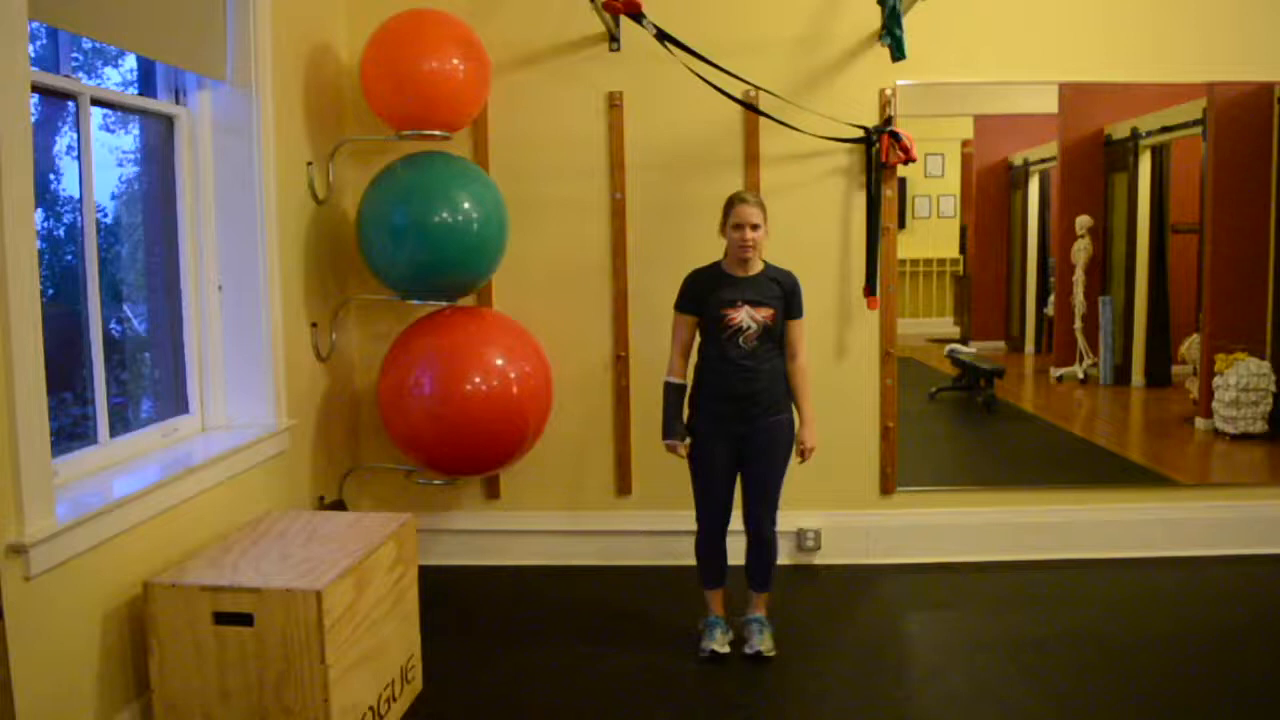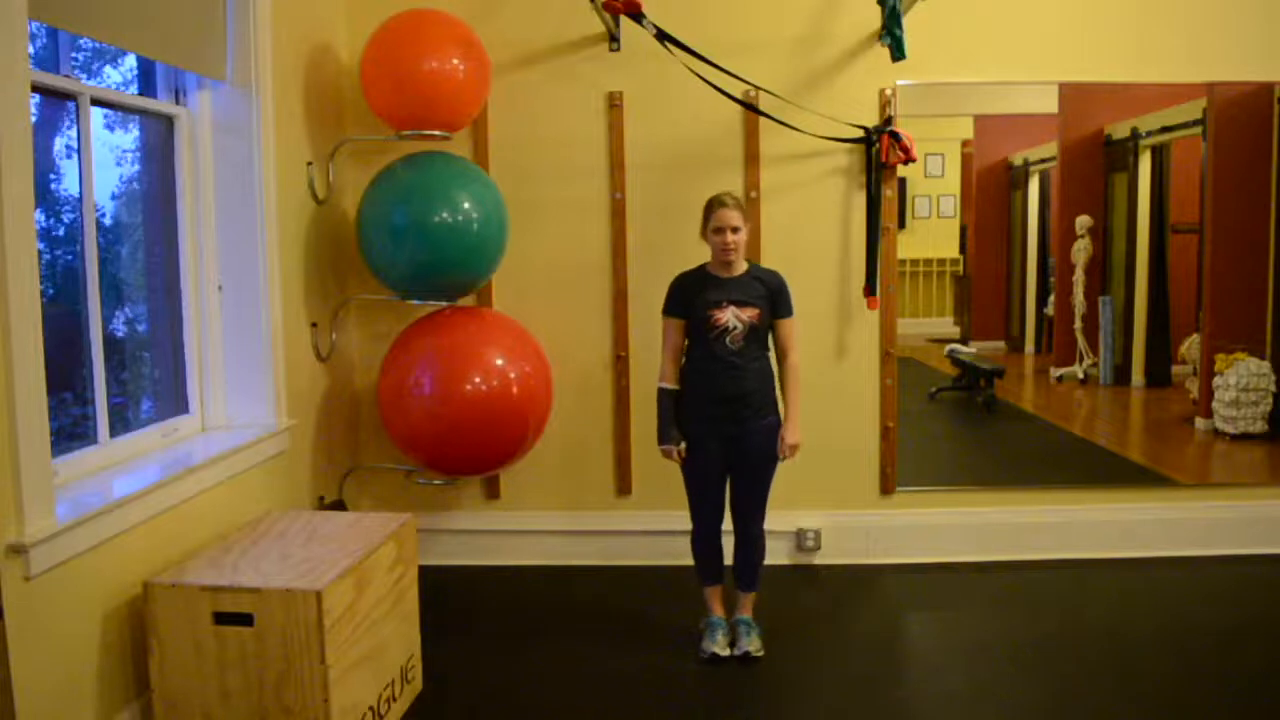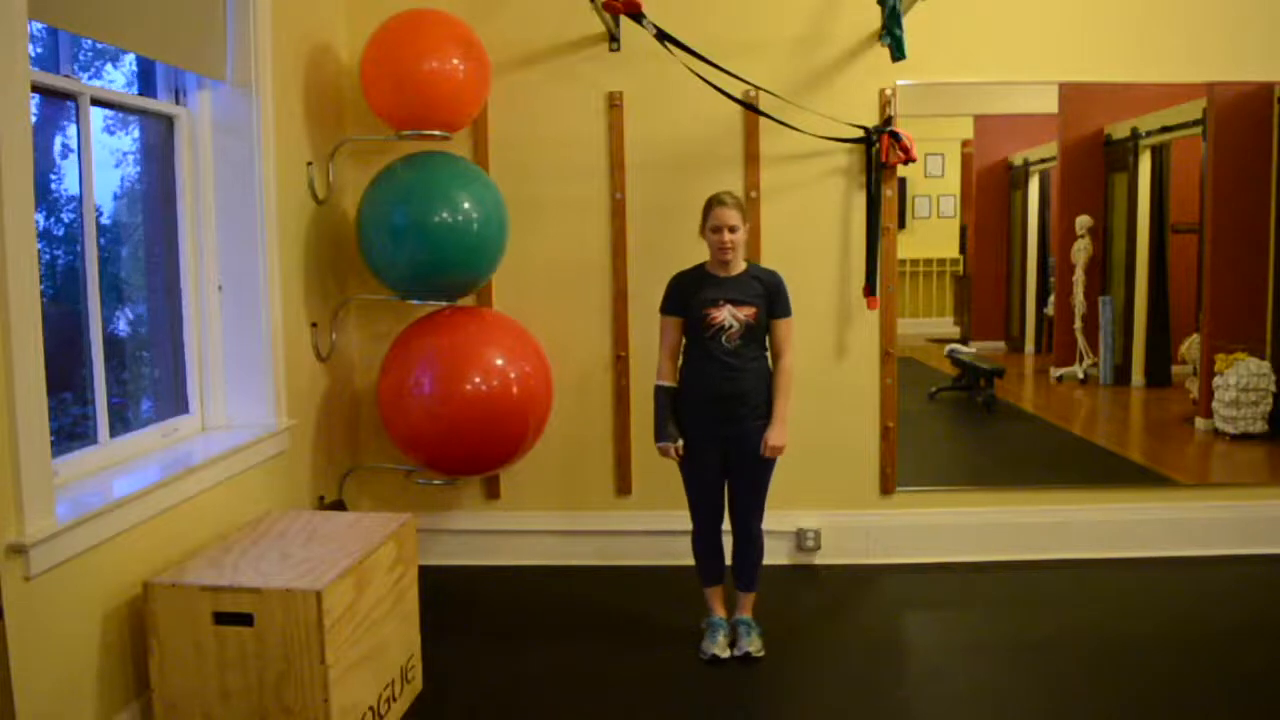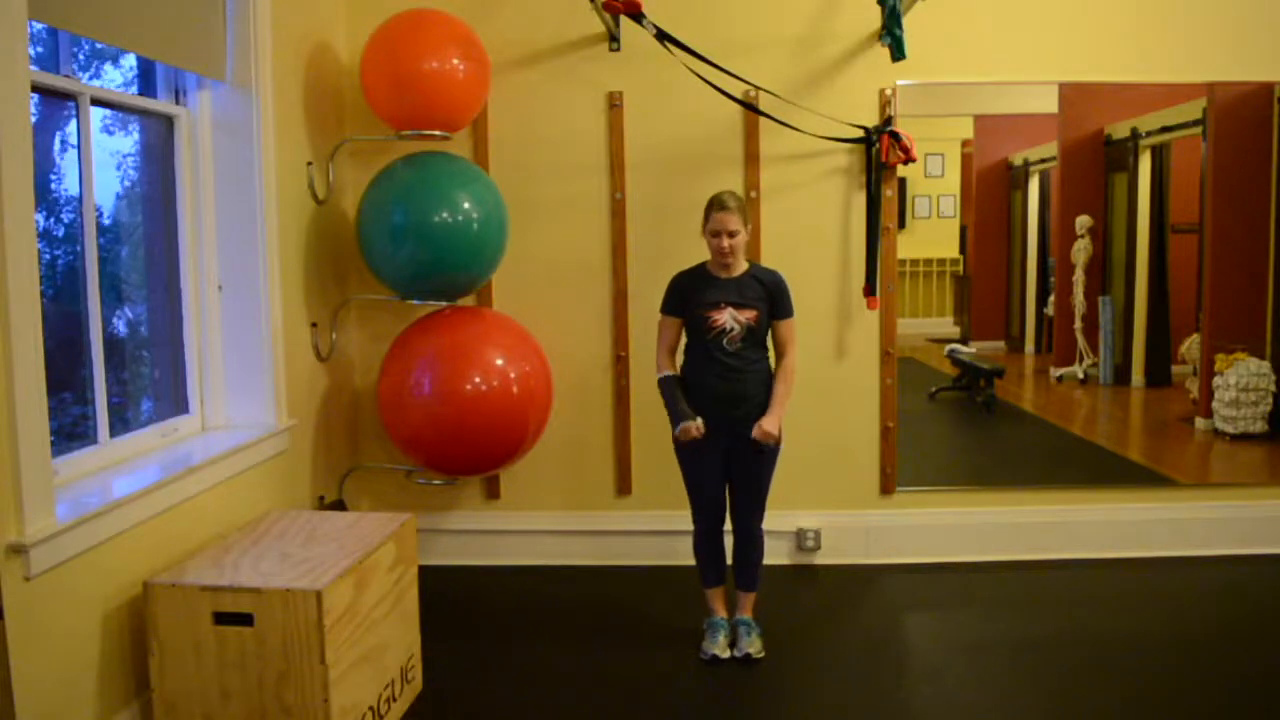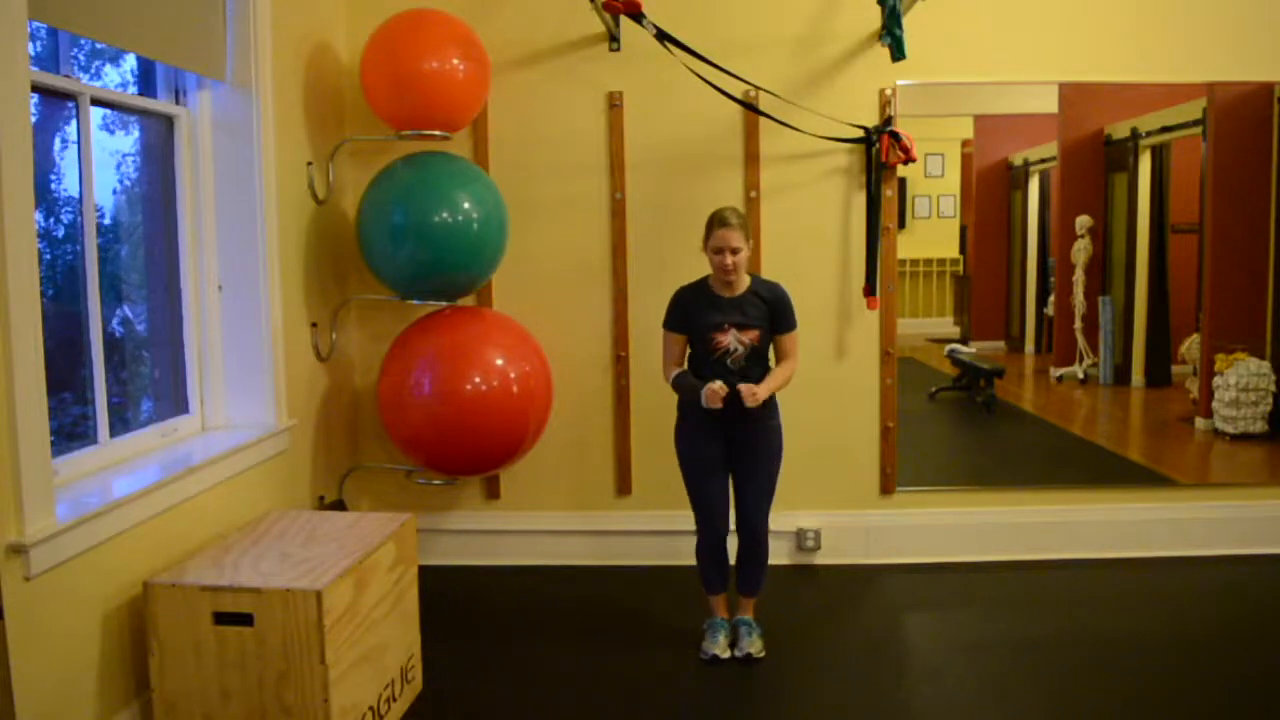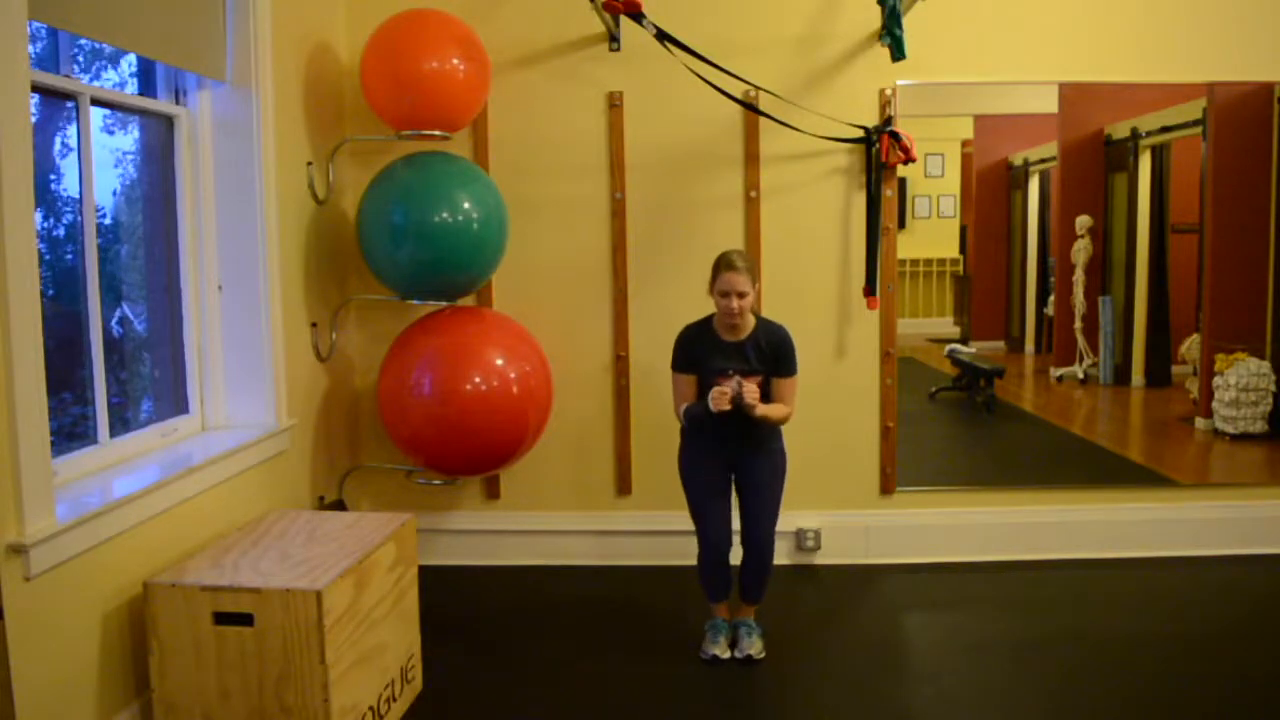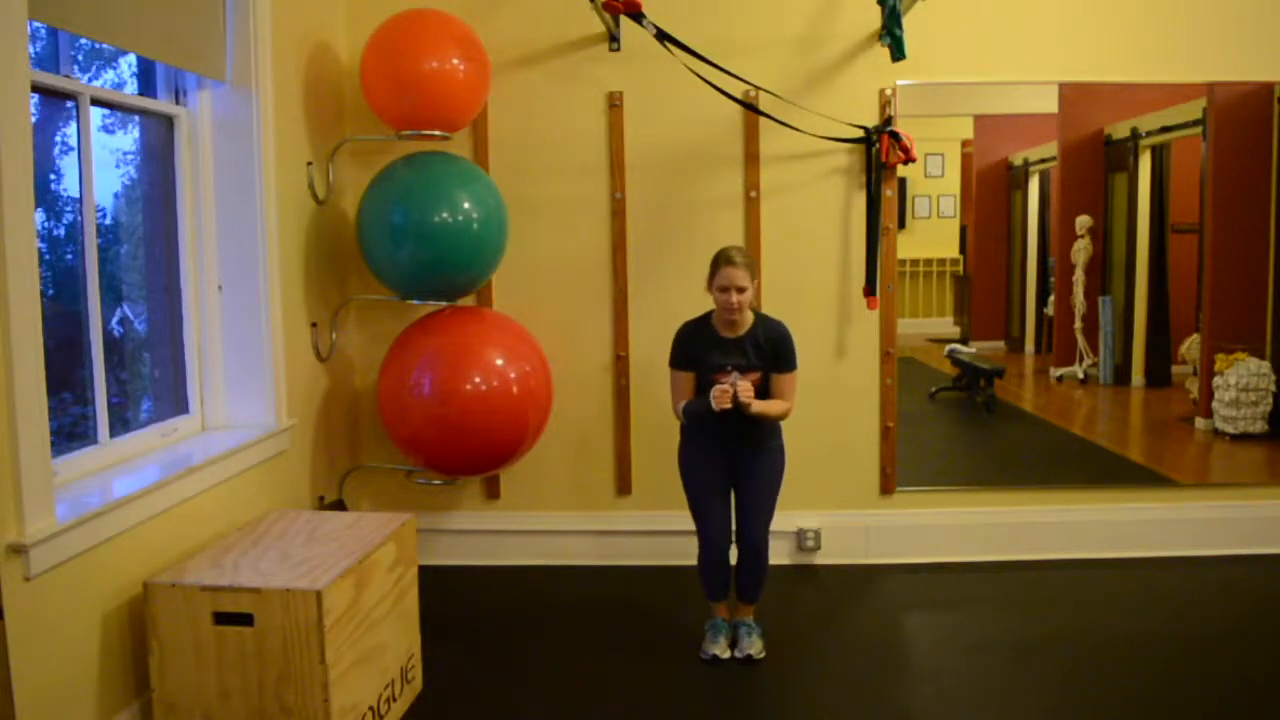
dt=0.3s
person 1, frame 1
left shoulder: (784, 284)
right shoulder: (700, 282)
left elbow: (795, 357)
right elbow: (679, 354)
left wrist: (806, 422)
right wrist: (672, 421)
left hip: (769, 420)
right hip: (712, 420)
left knee: (761, 521)
right knee: (712, 520)
left ankle: (758, 615)
right ankle: (714, 617)
person 1, frame 2
left shoulder: (770, 284)
right shoulder: (686, 287)
left elbow: (787, 356)
right elbow: (670, 360)
left wrist: (791, 420)
right wrist: (667, 427)
left hip: (757, 421)
right hip: (701, 423)
left knee: (749, 521)
right knee: (706, 520)
left ankle: (746, 616)
right ankle: (715, 616)
person 1, frame 3
left shoulder: (768, 283)
right shoulder: (684, 285)
left elbow: (782, 358)
right elbow: (668, 359)
left wrist: (779, 421)
right wrist: (664, 424)
left hip: (752, 422)
right hip: (699, 423)
left knee: (747, 521)
right knee: (706, 521)
left ankle: (746, 616)
right ankle: (716, 616)
person 1, frame 4
left shoulder: (769, 283)
right shoulder: (685, 285)
left elbow: (787, 355)
right elbow: (665, 356)
left wrist: (775, 414)
right wrist: (679, 411)
left hip: (753, 421)
right hip: (701, 422)
left knee: (748, 521)
right knee: (708, 521)
left ankle: (746, 617)
right ankle: (717, 618)
person 1, frame 5
left shoulder: (773, 297)
right shoulder: (686, 300)
left elbow: (788, 363)
right elbow: (671, 369)
left wrist: (762, 389)
right wrist: (697, 388)
left hip: (757, 426)
right hip: (701, 428)
left knee: (754, 527)
right knee: (712, 527)
left ankle: (747, 617)
right ankle: (718, 618)
person 1, frame 6
left shoulder: (776, 338)
right shoulder: (691, 339)
left elbow: (785, 409)
right elbow: (683, 410)
left wrist: (756, 407)
right wrist: (707, 407)
left hip: (760, 448)
right hip: (704, 449)
left knee: (760, 541)
right knee: (714, 541)
left ankle: (747, 619)
right ankle: (718, 620)
person 1, frame 7
left shoulder: (775, 335)
right shoulder: (690, 336)
left elbow: (785, 404)
right elbow: (681, 406)
left wrist: (752, 404)
right wrist: (708, 404)
left hip: (760, 448)
right hip: (704, 448)
left knee: (753, 539)
right knee: (714, 540)
left ankle: (746, 619)
right ankle: (719, 619)
